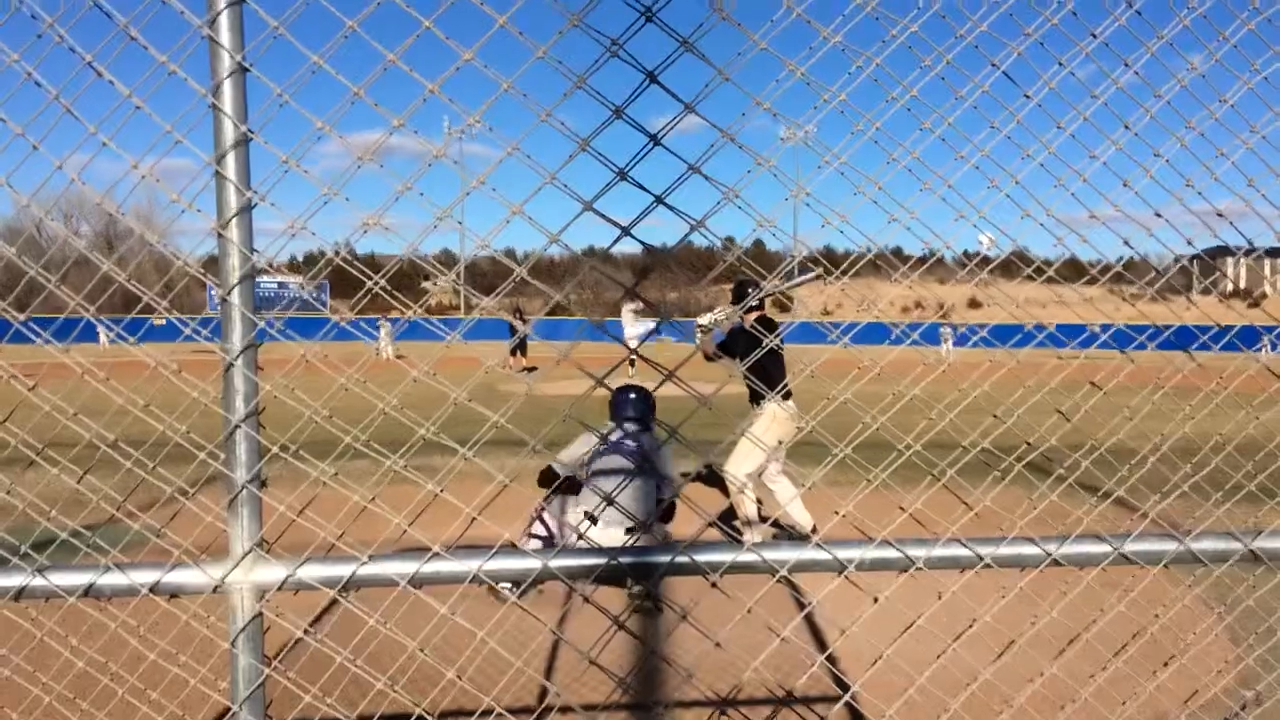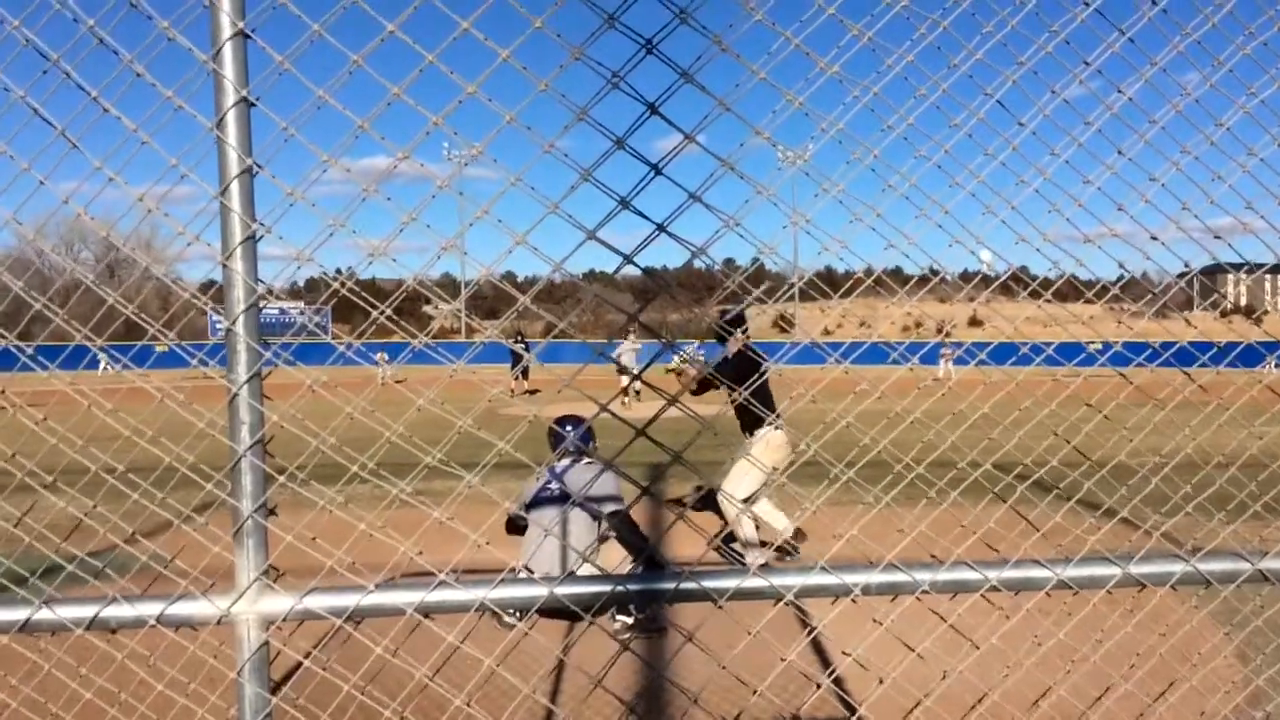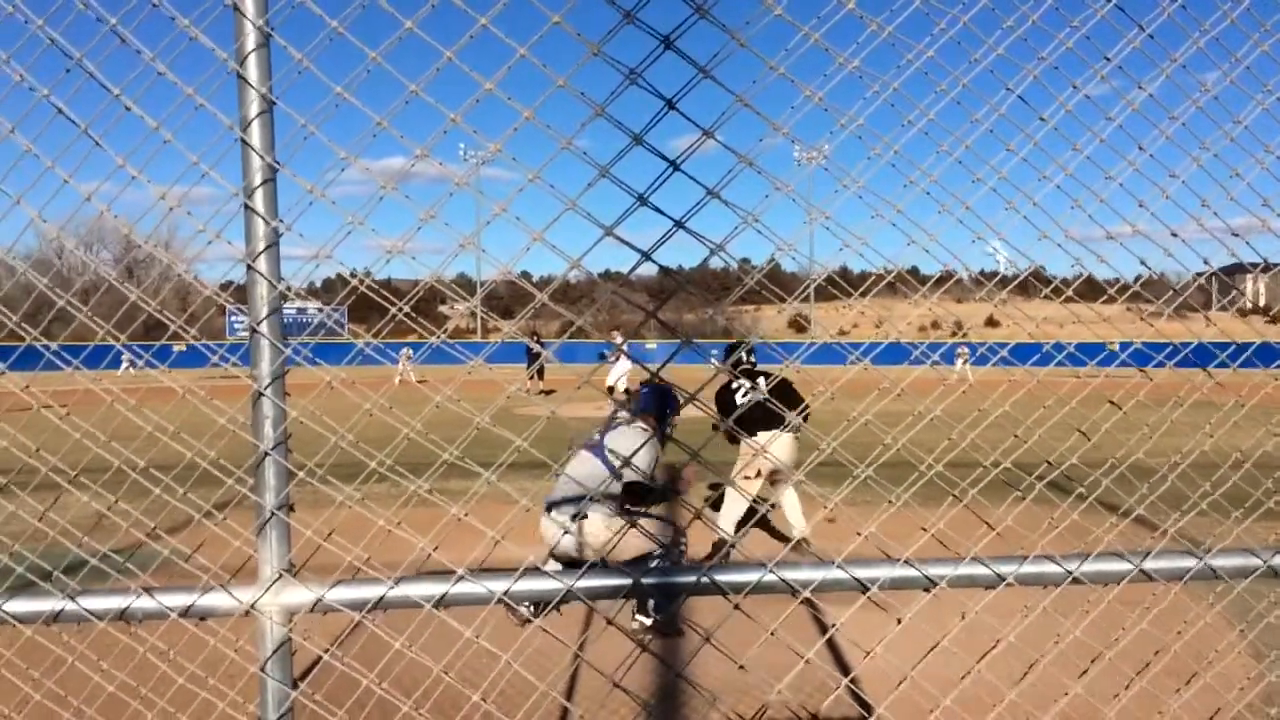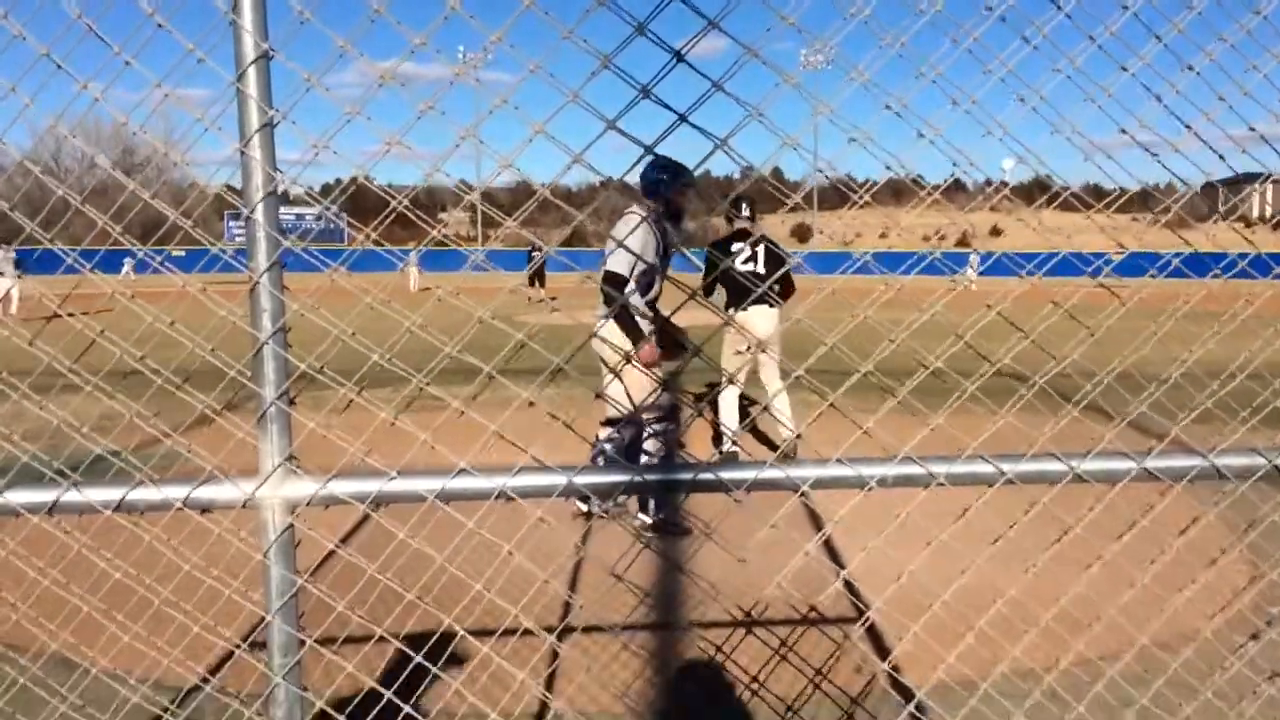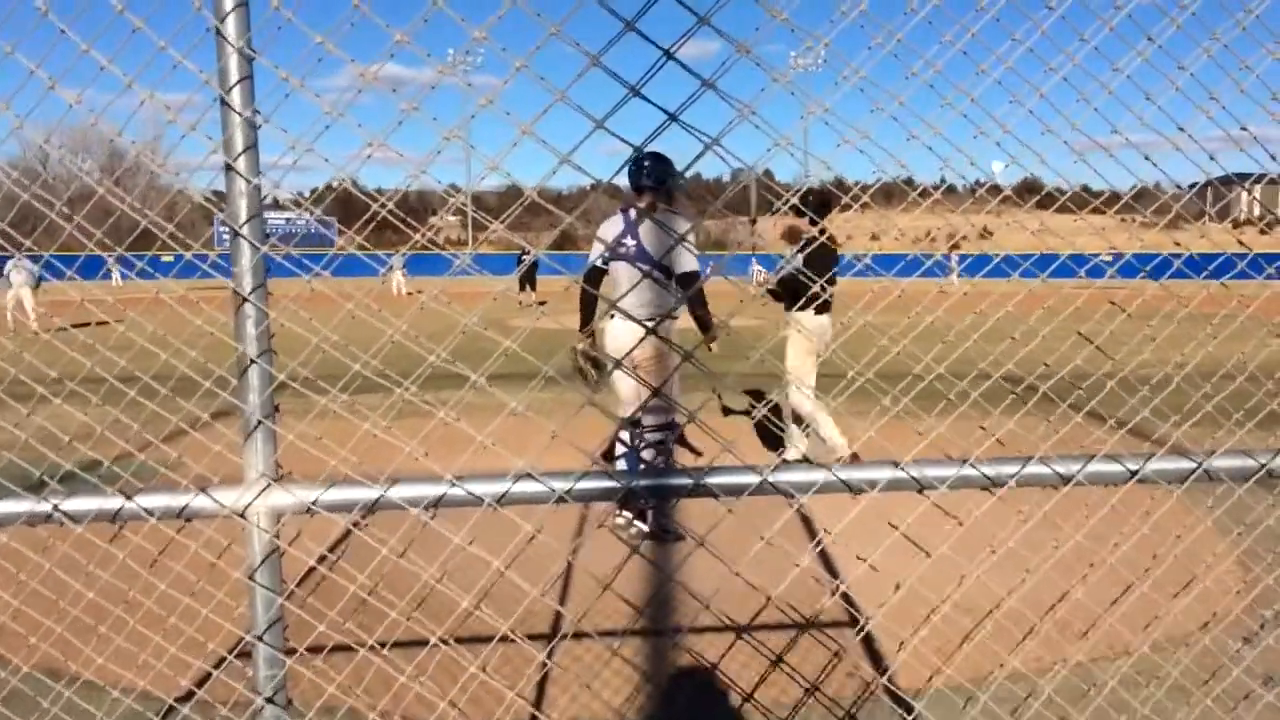
dt=1s
person 1, frame 1
left shoulder: (594, 437)
right shoulder: (661, 450)
left elbow: (546, 479)
right elbow: (666, 513)
left hip: (585, 536)
right hip: (633, 545)
left knee: (552, 505)
right knee: (658, 530)
left ankle: (514, 582)
right ankle: (642, 584)
person 1, frame 2
left shoulder: (540, 479)
right shoulder: (600, 474)
left elbow: (512, 525)
right elbow: (623, 527)
right wrist: (658, 567)
right knee: (636, 542)
right ankle: (629, 617)
person 1, frame 3
left shoulder: (612, 430)
right shoulder: (645, 437)
right elbow: (633, 494)
right wrist: (674, 486)
left hip: (555, 526)
right hip: (585, 524)
right knee: (670, 535)
left ankle: (531, 602)
right ankle: (652, 616)
person 1, frame 4
left shoulder: (654, 226)
right shoulder: (637, 226)
right elbow: (611, 289)
left wrist: (661, 325)
right wrist: (640, 341)
left hip: (621, 333)
right hip: (625, 334)
left knee: (620, 416)
right knee: (660, 415)
left ankle: (594, 496)
right ankle: (653, 509)
person 1, frame 5
left shoulder: (612, 225)
right shoulder: (674, 224)
left elbow: (589, 283)
right elbow: (689, 287)
left wrist: (585, 332)
right wrist: (708, 331)
left hip: (617, 331)
right hip: (653, 335)
left knee: (630, 421)
right knee: (659, 426)
left ankle: (627, 507)
right ankle: (649, 516)
person 2, frame 1
left shoulder: (767, 327)
right shoulder: (745, 333)
left elbow: (741, 343)
right elbow: (712, 353)
left wrist: (726, 326)
right wrist: (705, 332)
left hip: (775, 412)
right hip: (768, 411)
left knee: (736, 471)
right knee: (771, 472)
left ankle: (753, 538)
right ankle: (804, 527)
person 2, frame 2
left shoulder: (744, 358)
right shoulder: (741, 358)
left elbow: (699, 385)
right elbow: (704, 382)
left wrist: (687, 369)
right wrist: (693, 369)
left hip: (767, 440)
right hip: (763, 438)
left knee: (729, 495)
right knee: (749, 495)
left ankle: (756, 559)
right ankle: (790, 535)
person 2, frame 3
left shoulder: (724, 392)
right shoulder: (773, 379)
left elbow: (731, 433)
right elbow: (802, 410)
left hip: (755, 445)
right hip: (785, 444)
left knee: (733, 502)
right knee: (783, 485)
left ankle: (724, 542)
right ankle: (800, 538)
person 2, frame 4
left shoulder: (719, 247)
right shoulder: (771, 246)
left elbow: (707, 290)
right elbow: (788, 288)
left wrist: (721, 276)
left hip: (741, 318)
right hip: (770, 317)
left knee: (730, 385)
right knee: (773, 381)
left ankle: (730, 447)
right ankle: (789, 437)
person 2, frame 5
left shoulder: (819, 244)
right shoulder: (808, 243)
left elbow: (807, 284)
left wrist: (774, 281)
right wrist: (771, 288)
left hip: (807, 323)
right hip: (808, 322)
left knee: (800, 396)
right knee: (800, 393)
left ankle: (843, 452)
right ankle: (793, 455)
